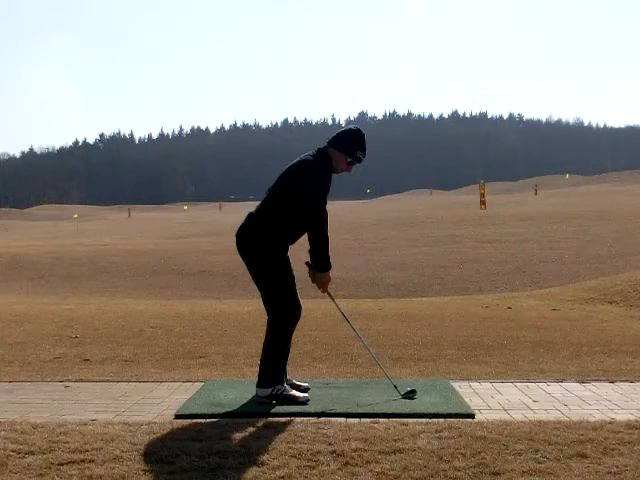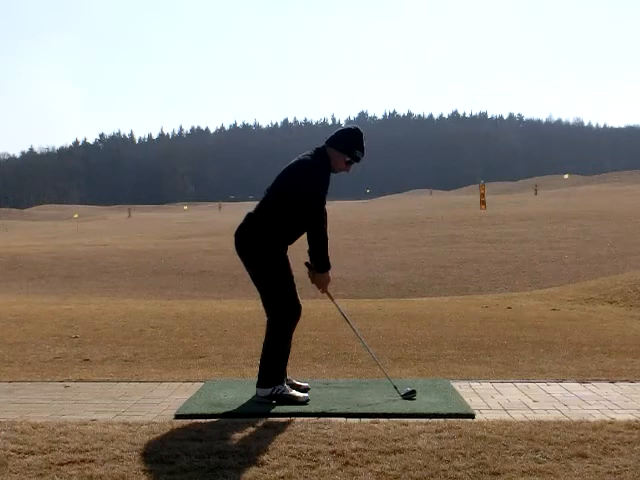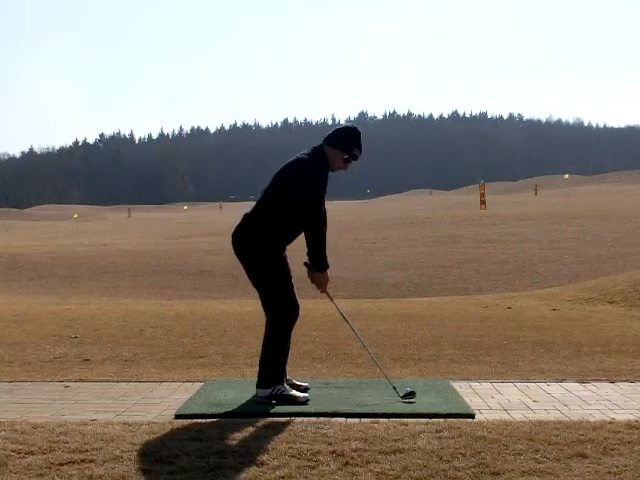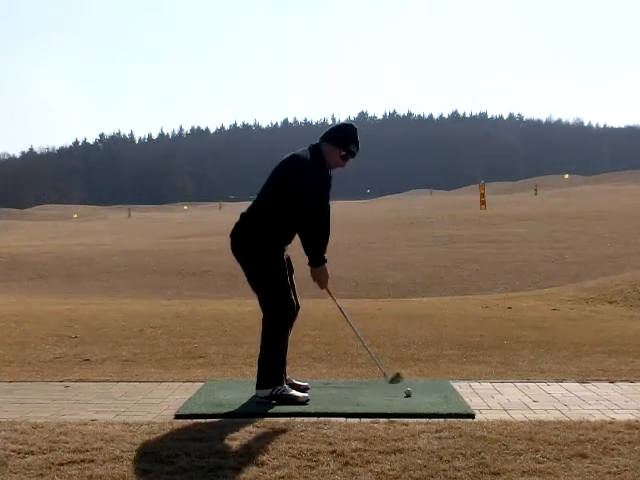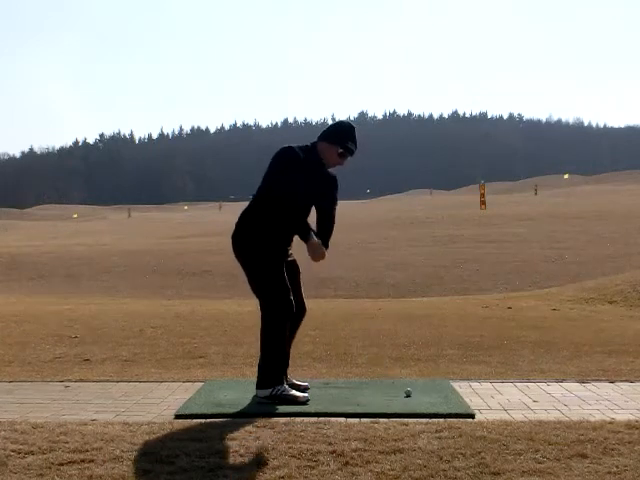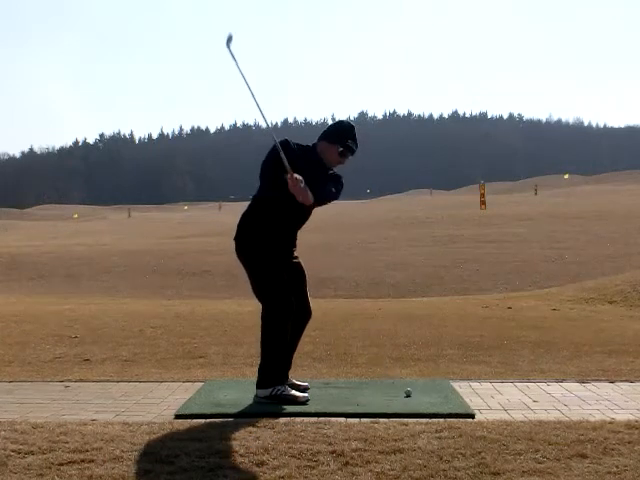
dt=0.5s
person 1, frame 1
left shoulder: (314, 168)
right shoulder: (315, 170)
left elbow: (315, 220)
right elbow: (316, 222)
left wrist: (317, 263)
right wrist: (322, 267)
left hip: (266, 242)
right hip: (260, 243)
left knee: (285, 310)
right knee: (286, 310)
left ankle: (276, 377)
right ankle: (269, 384)
person 1, frame 2
left shoulder: (313, 167)
right shoulder: (312, 170)
left elbow: (314, 220)
right elbow: (315, 222)
left wrist: (317, 263)
right wrist: (322, 267)
left hip: (264, 242)
right hip: (259, 243)
left knee: (285, 310)
right knee: (286, 310)
left ankle: (277, 376)
right ankle: (269, 384)
person 1, frame 3
left shoulder: (313, 168)
right shoulder: (309, 169)
left elbow: (315, 220)
right elbow: (312, 222)
left wrist: (315, 263)
right wrist: (320, 267)
left hip: (264, 242)
right hip: (256, 242)
left knee: (284, 309)
right knee: (284, 310)
left ankle: (277, 376)
right ankle: (268, 384)
person 1, frame 4
left shoulder: (319, 172)
right shoulder: (302, 165)
left elbow: (320, 218)
right elbow: (304, 219)
left wrist: (317, 259)
right wrist: (317, 262)
left hip: (270, 244)
right hip: (253, 242)
left knee: (288, 308)
right knee: (280, 308)
left ankle: (277, 375)
right ankle: (269, 384)
person 1, frame 5
left shoulder: (328, 180)
right shoulder: (290, 157)
left elbow: (327, 214)
right elbow: (282, 202)
left wrist: (321, 242)
right wrist: (309, 238)
left hip: (278, 244)
right hip: (253, 240)
left knee: (295, 309)
right knee: (278, 307)
left ankle: (279, 374)
right ankle: (268, 384)
person 1, frame 6
left shoulder: (332, 178)
right shoulder: (287, 151)
left elbow: (326, 195)
right elbow: (266, 177)
left wrist: (310, 196)
right wrist: (289, 185)
left hip: (284, 244)
right hip: (255, 240)
left knee: (300, 310)
right knee: (279, 306)
left ankle: (279, 375)
right ankle: (268, 384)
